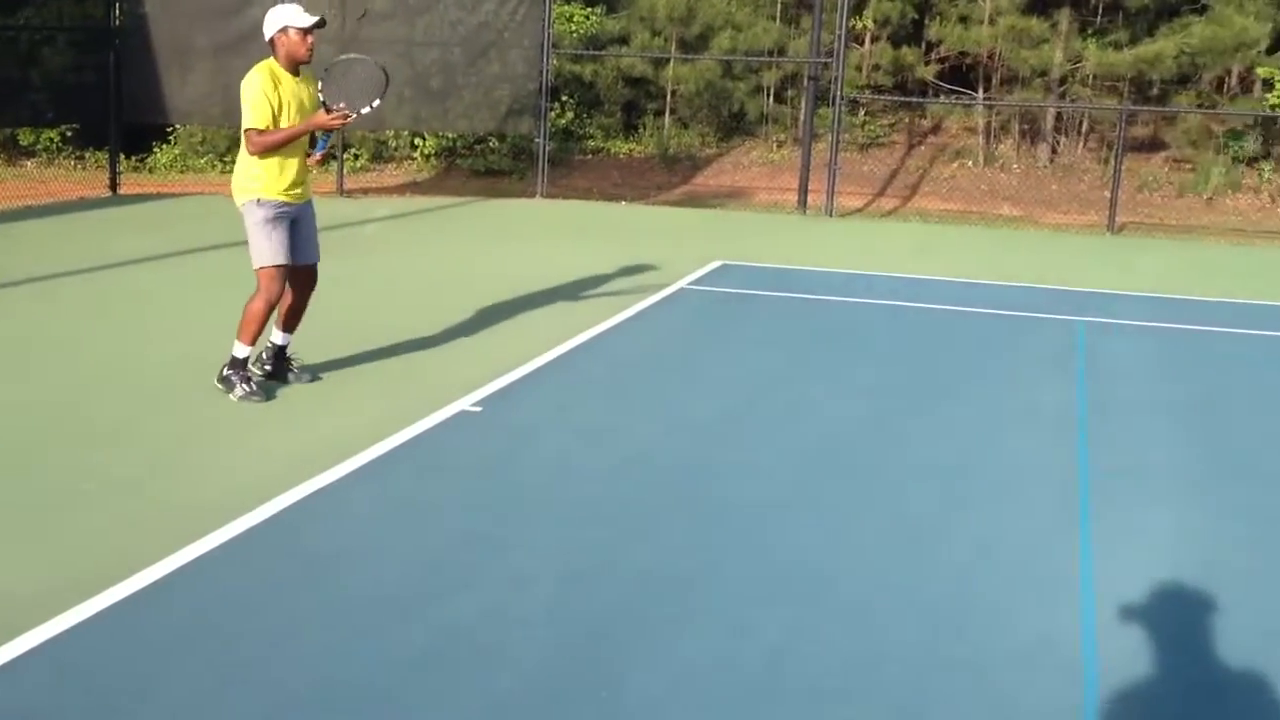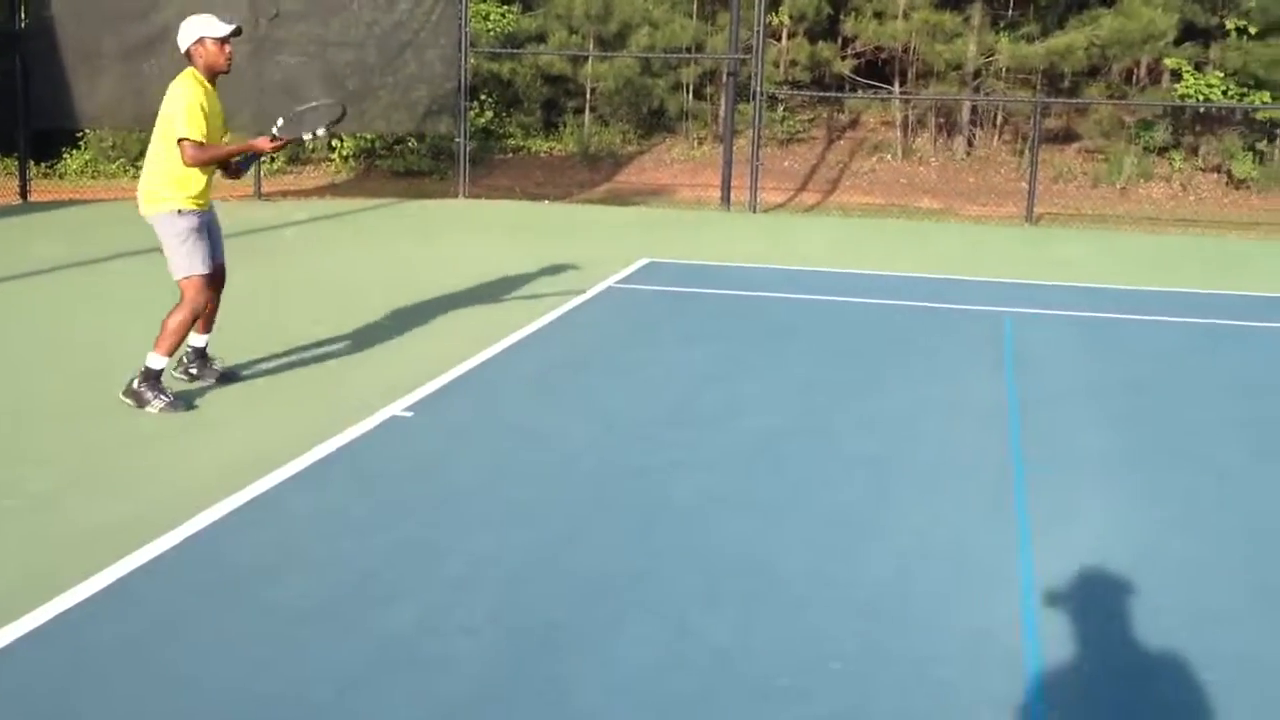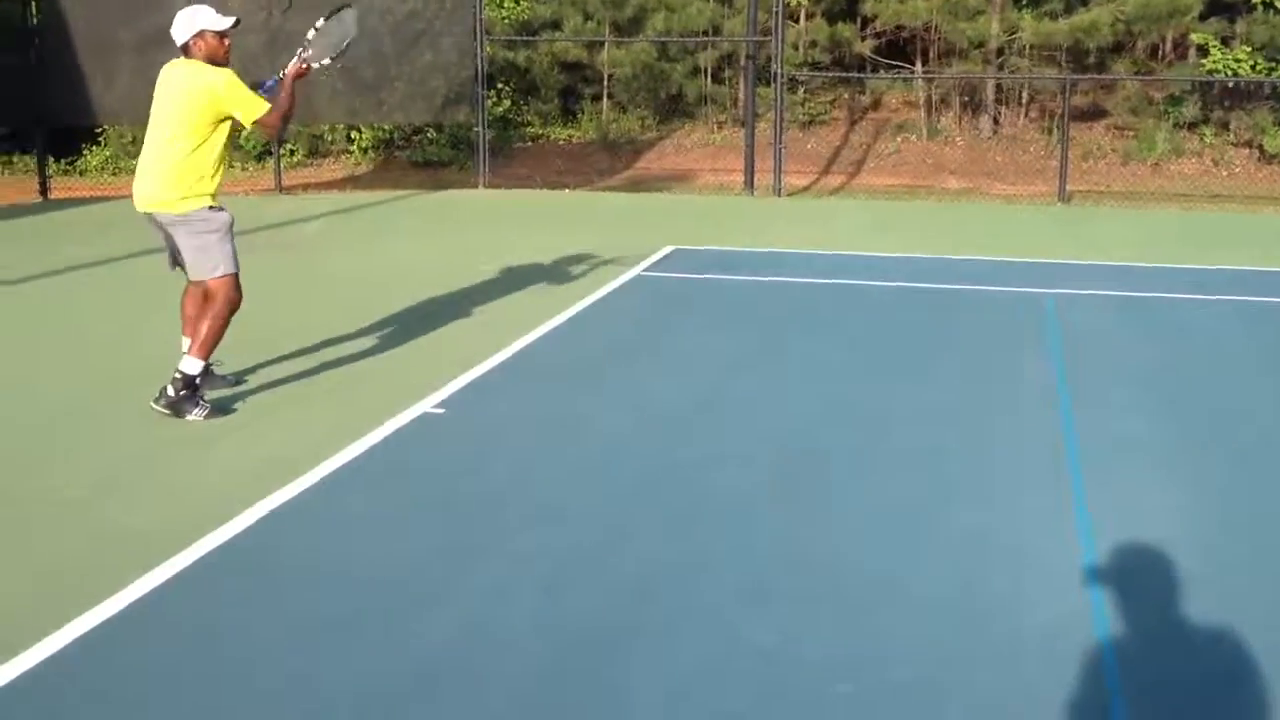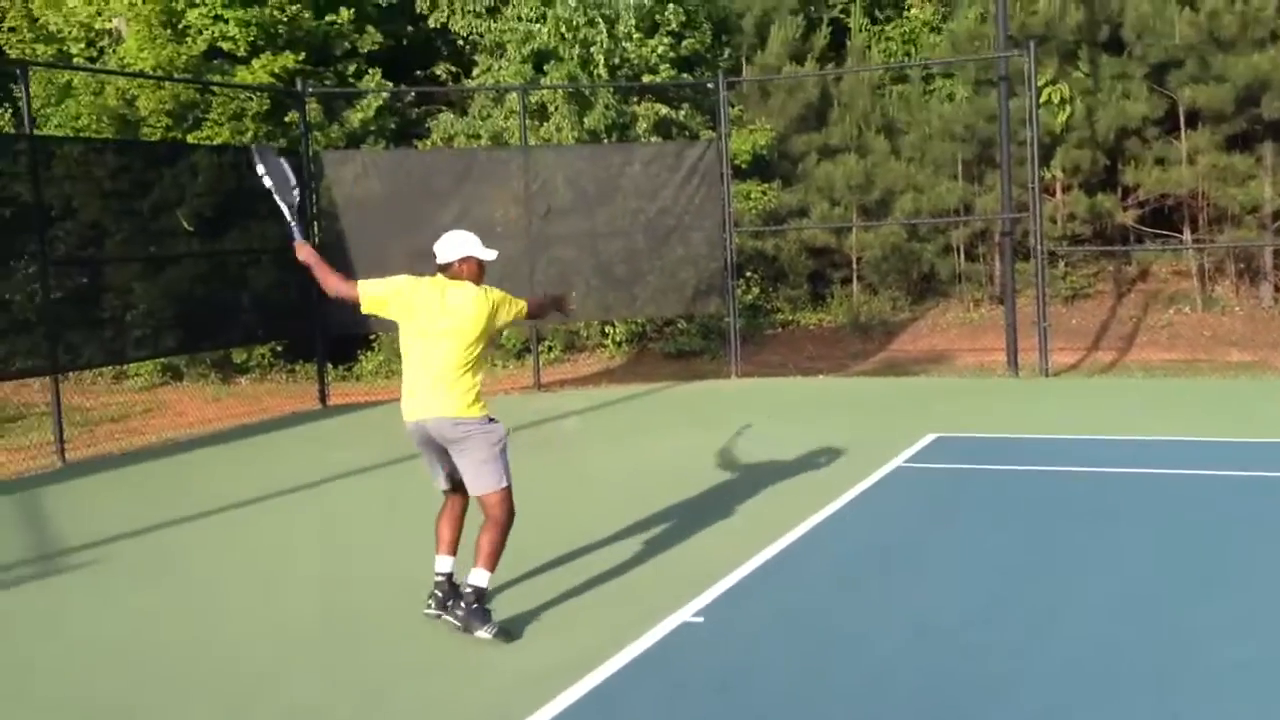
dt=0.4s
person 1, frame 1
left shoulder: (306, 82)
right shoulder: (260, 80)
right elbow: (255, 144)
left wrist: (314, 153)
right wrist: (312, 124)
left hip: (297, 197)
right hip: (262, 196)
left knee: (304, 281)
right knee: (272, 288)
left ankle: (274, 356)
right ankle: (234, 369)
person 1, frame 2
left shoulder: (208, 91)
right shoulder: (187, 91)
right elbow: (191, 154)
left wrist: (228, 165)
right wrist: (250, 147)
left hip: (195, 203)
right hip: (171, 204)
left knee: (214, 281)
right knee: (196, 297)
left ankle: (195, 360)
right ankle: (145, 381)
person 1, frame 3
left shoulder: (172, 71)
right shoulder: (219, 80)
right elbow: (274, 124)
left wrist: (254, 91)
right wrist: (290, 82)
left hip: (152, 196)
right hip: (186, 202)
left knee: (201, 280)
right knee: (226, 297)
left ankle: (193, 369)
right ankle: (179, 389)
person 1, frame 4
left shoulder: (407, 289)
right shoulder: (485, 300)
left elbow: (339, 288)
right elbow: (530, 309)
left wrist: (311, 258)
right wrist: (557, 302)
left hip: (417, 415)
right hip: (459, 416)
left knee: (457, 495)
right knee: (500, 512)
left ankle: (442, 588)
right ankle: (471, 602)
